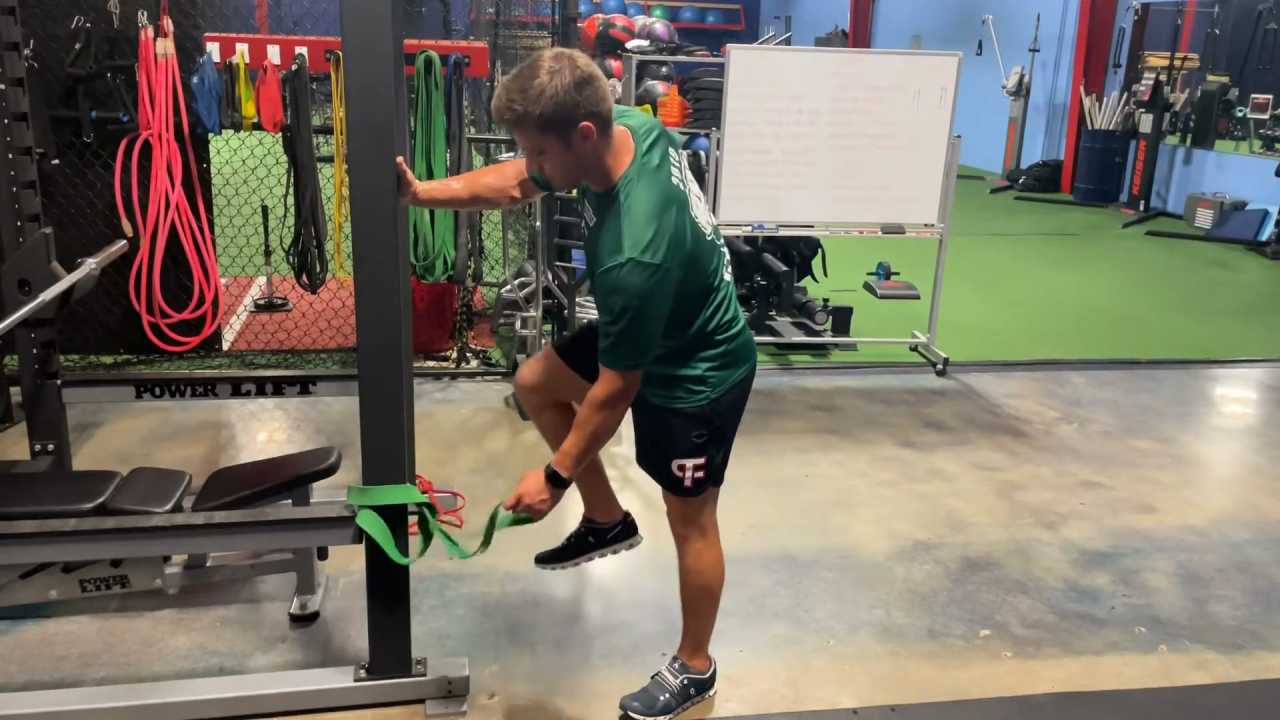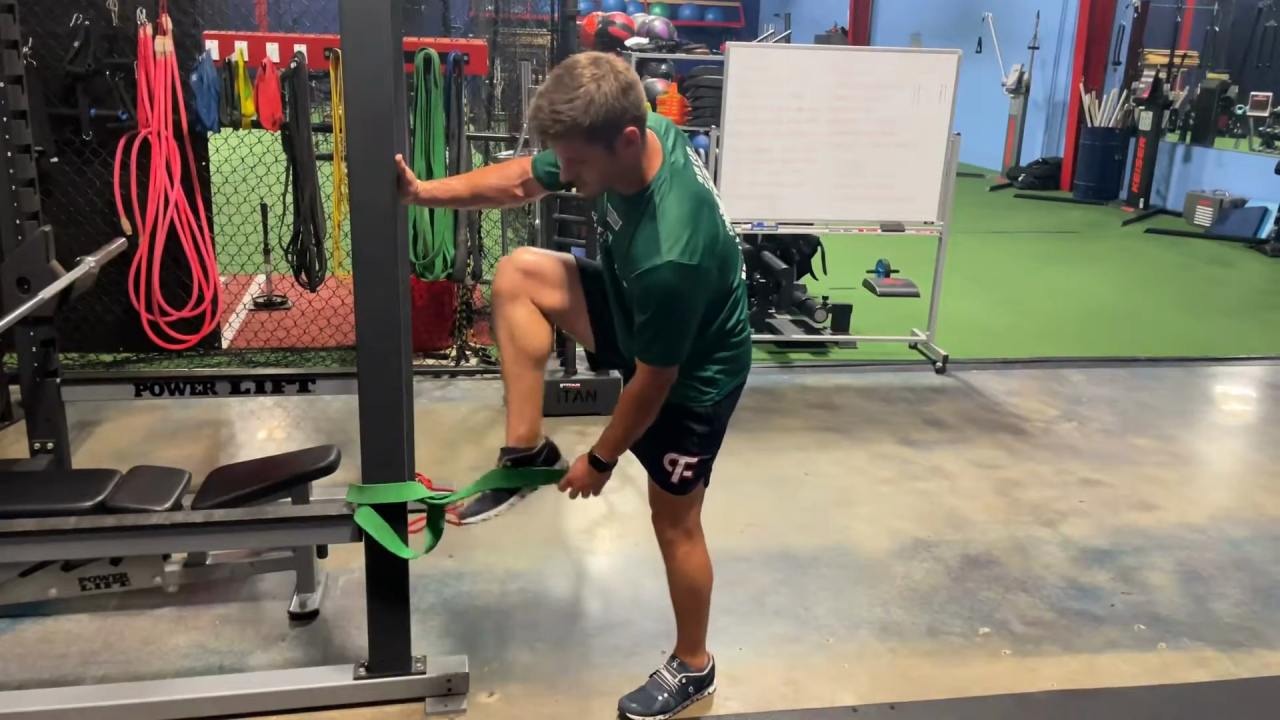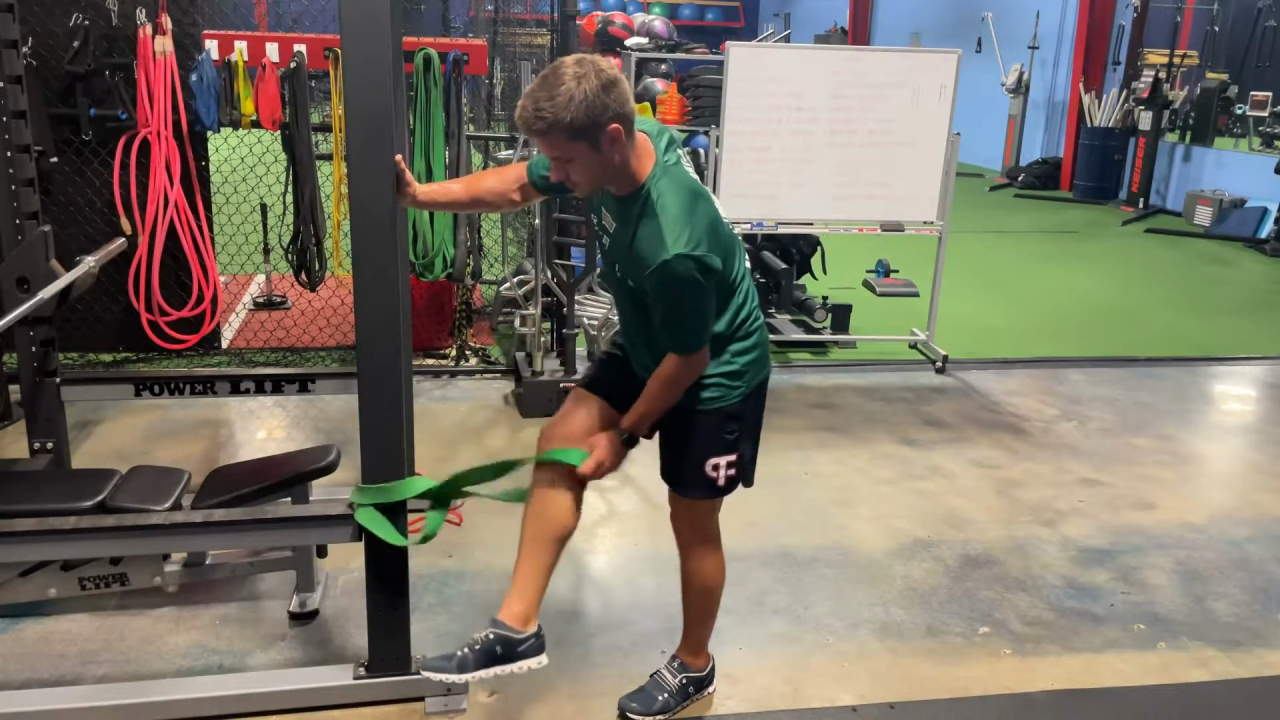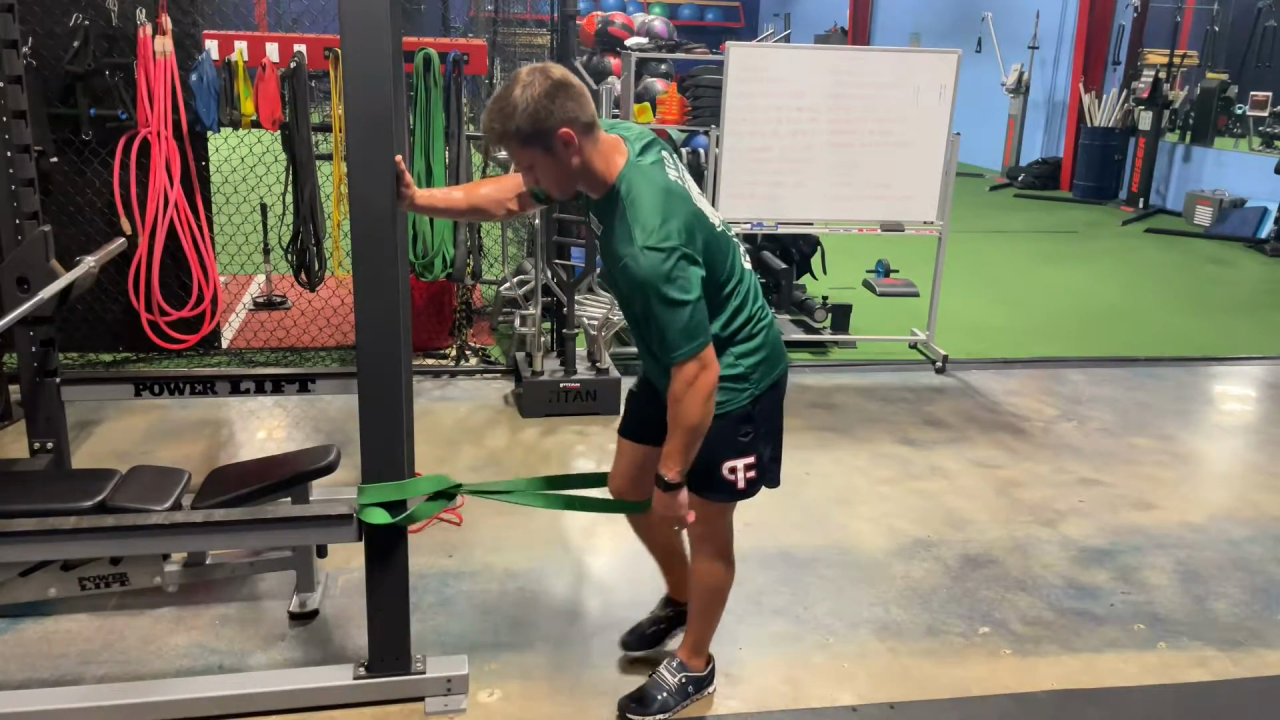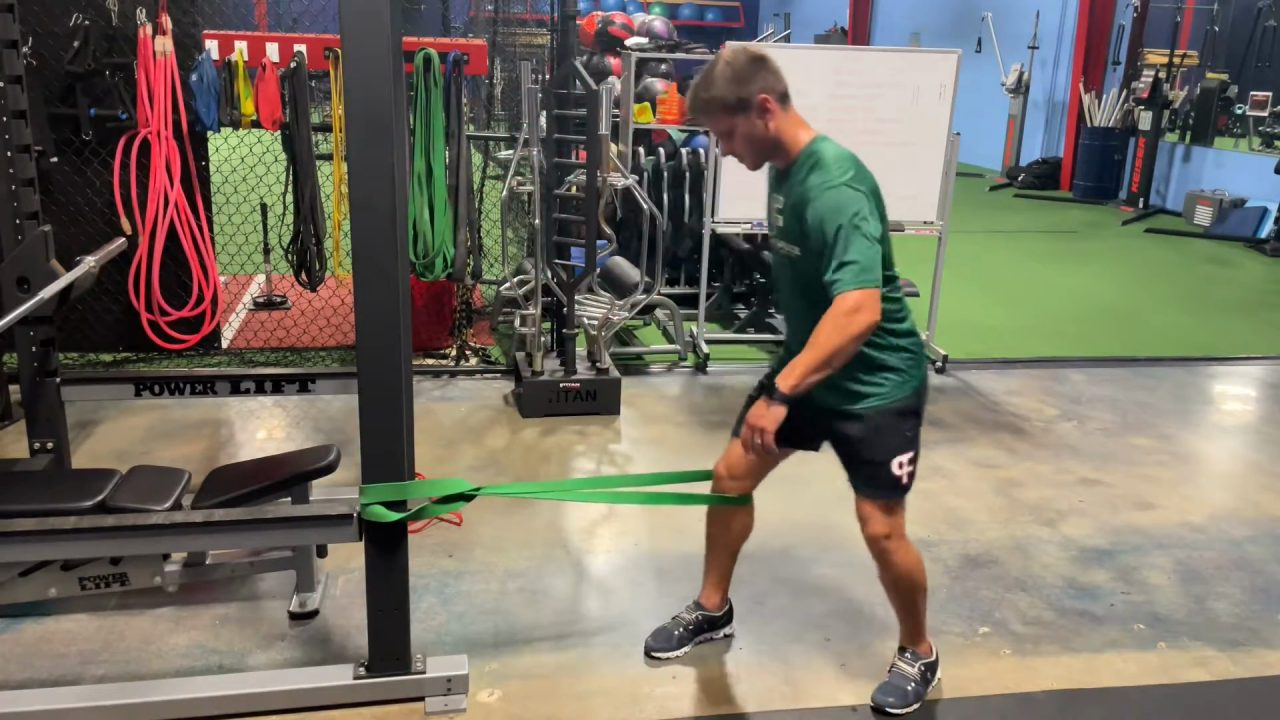
dt=1s
person 1, frame 1
left shoulder: (634, 255)
right shoulder: (628, 126)
left elbow: (615, 389)
right elbow: (515, 184)
left wrist: (554, 476)
right wrist: (424, 192)
left hip: (697, 371)
right hip: (651, 332)
left knee: (689, 520)
right knee: (534, 383)
right ankle: (606, 519)
person 1, frame 2
left shoulder: (671, 255)
right shoulder: (633, 135)
left elbow: (655, 378)
right elbow: (521, 180)
left wrist: (599, 462)
right wrist: (424, 190)
left hip: (693, 373)
right hip: (637, 315)
left knee: (673, 520)
right knee: (518, 272)
left ankle: (693, 666)
right ankle: (524, 450)
person 1, frame 3
left shoulder: (675, 247)
right shoulder: (617, 143)
left elbow: (686, 362)
right elbow: (516, 186)
left wrist: (622, 435)
right wrist: (422, 194)
left hip: (715, 374)
right hip: (645, 344)
left knee: (691, 522)
right knee: (560, 442)
left ankle: (693, 666)
right ankle: (518, 628)
person 1, frame 4
left shoulder: (647, 244)
right shoulder: (617, 140)
left elbow: (699, 371)
right elbow: (510, 197)
left wrist: (672, 480)
right wrist: (419, 199)
left hip: (733, 376)
right hip: (673, 362)
left knee: (702, 519)
right knee: (628, 487)
left ankle: (693, 664)
right ankle: (682, 598)
person 1, frame 5
left shoulder: (836, 191)
right shoulder: (782, 172)
left elbow: (860, 312)
left wrist: (779, 395)
left hip: (878, 381)
right hip: (809, 363)
left knee: (881, 530)
right knee: (730, 475)
left ankle: (917, 653)
right ankle: (712, 608)
